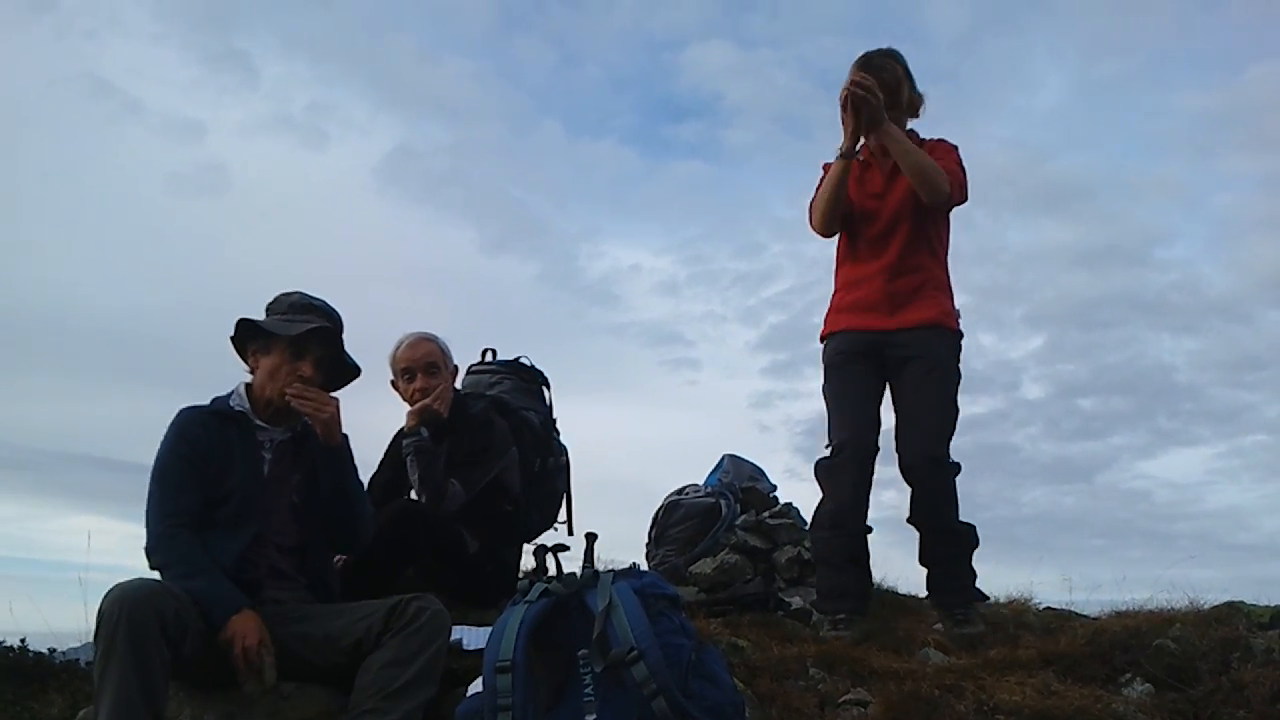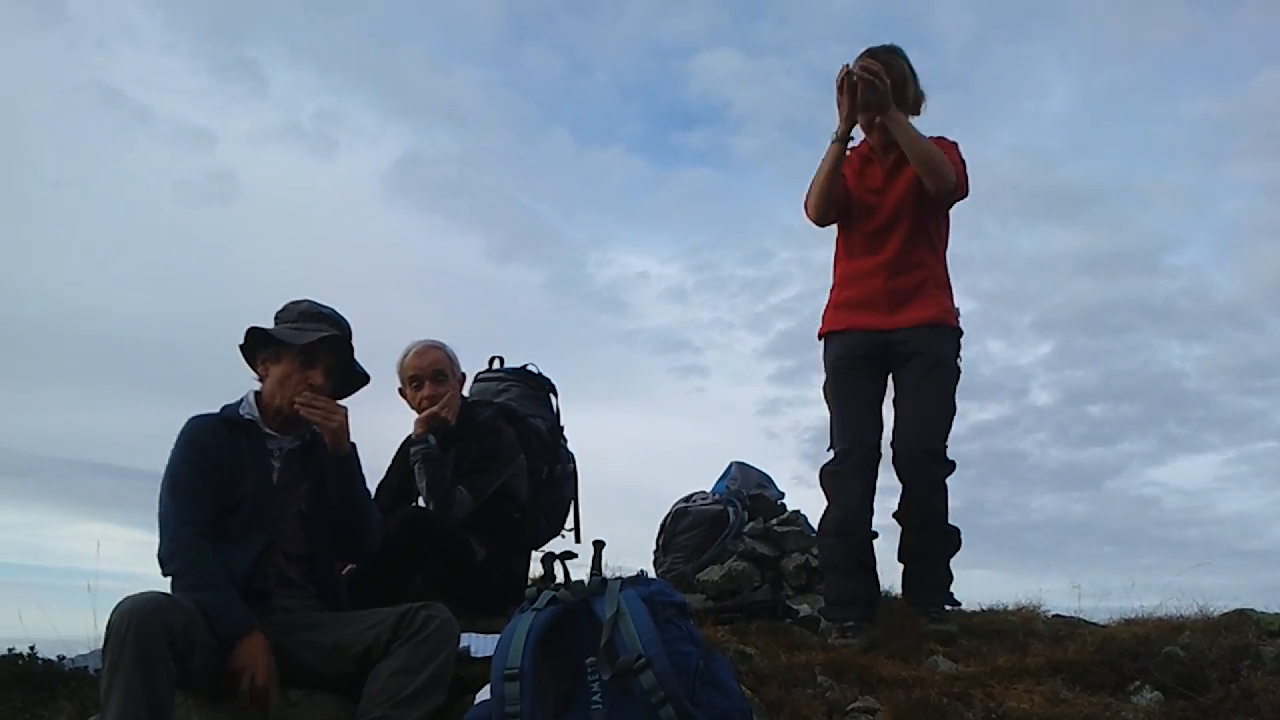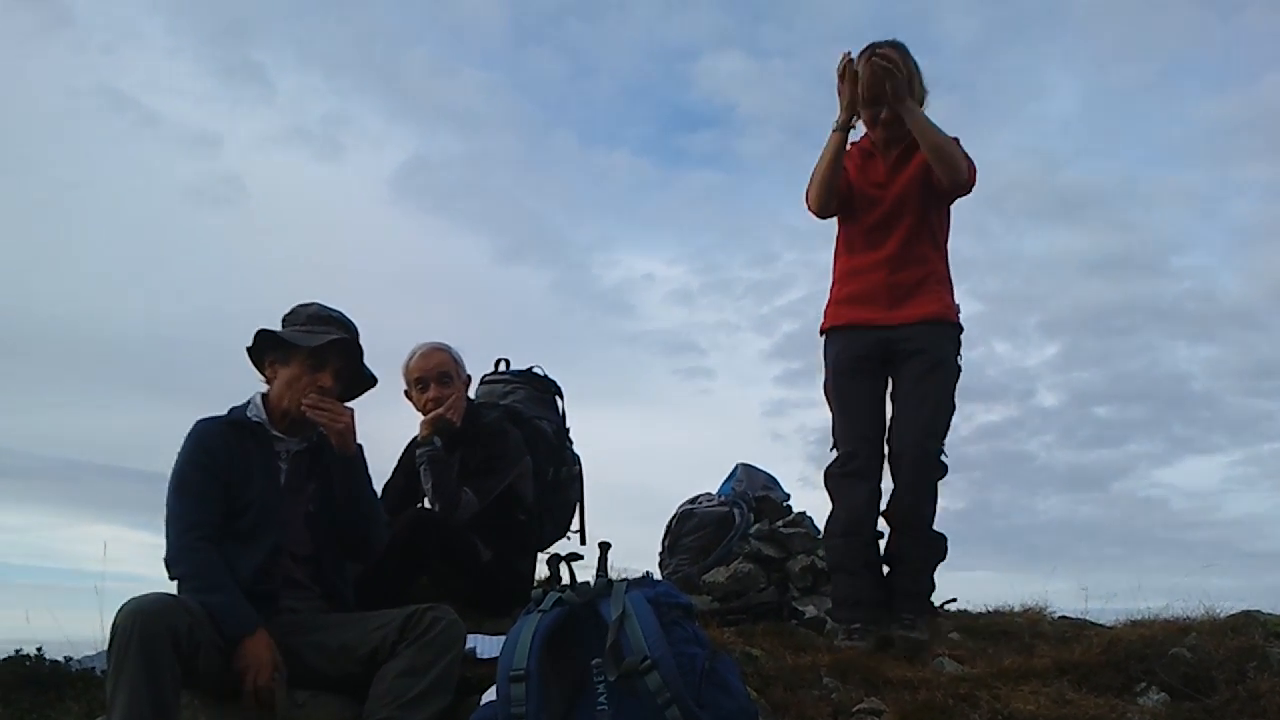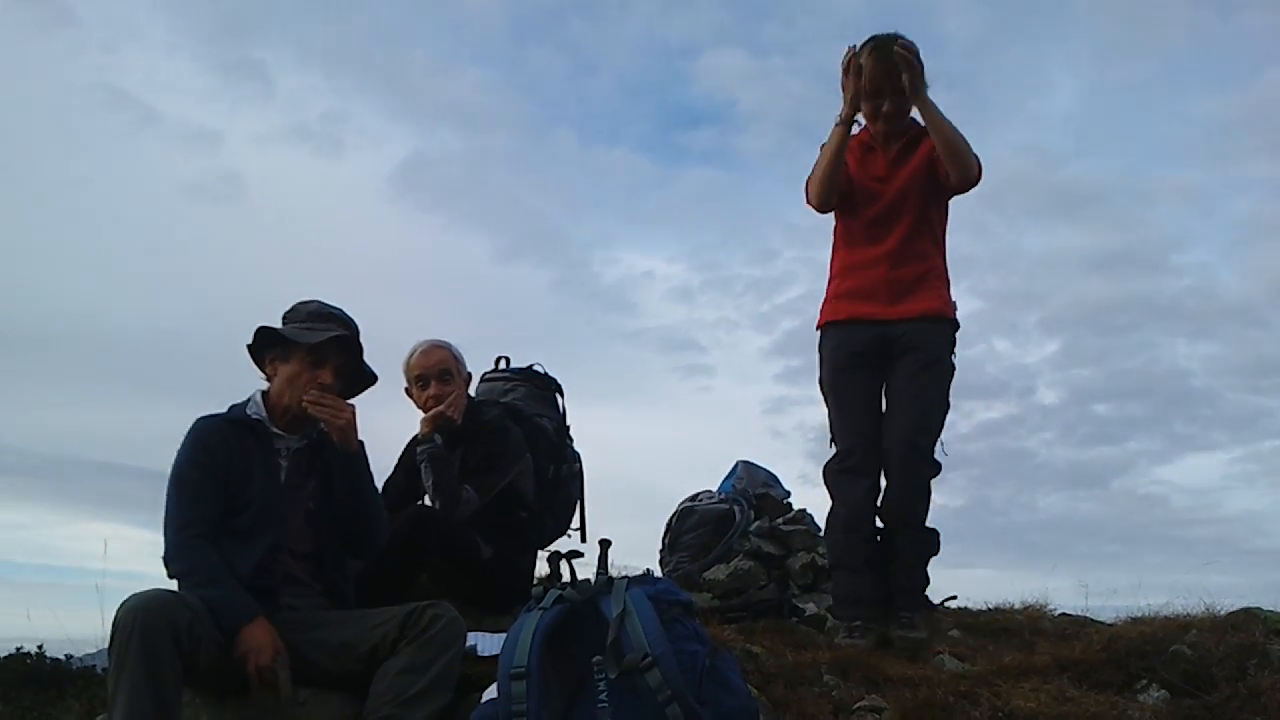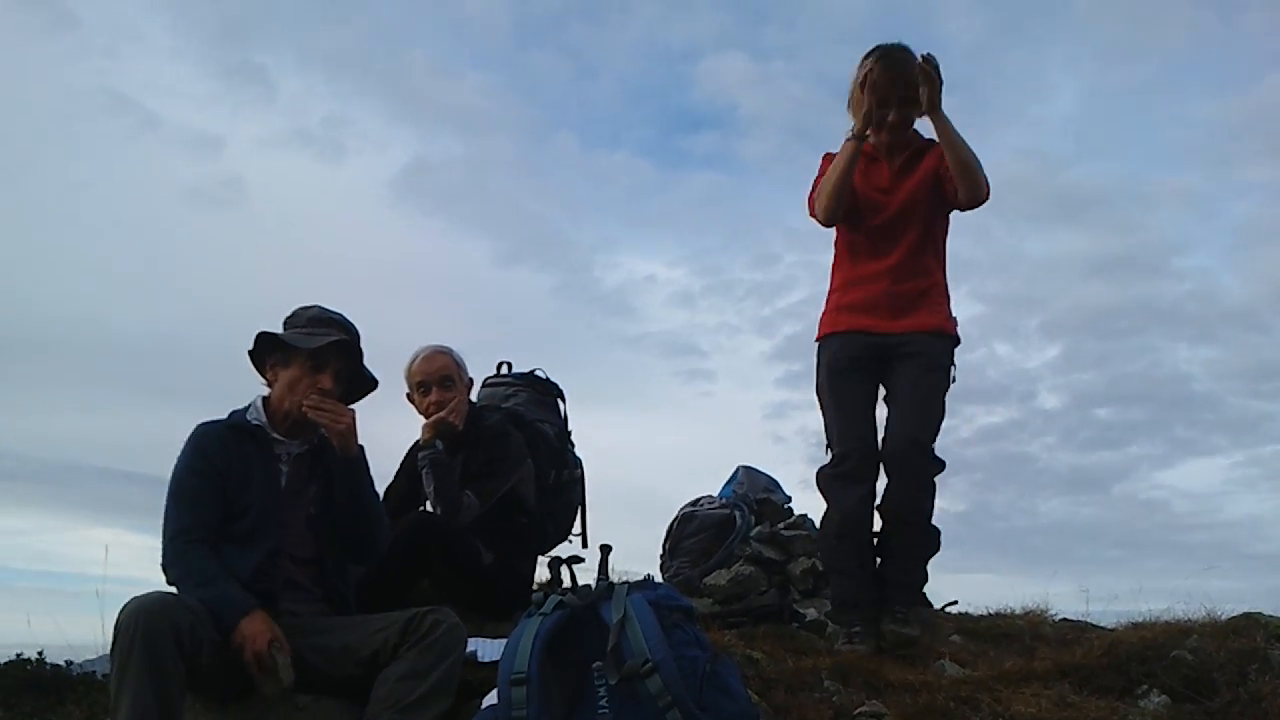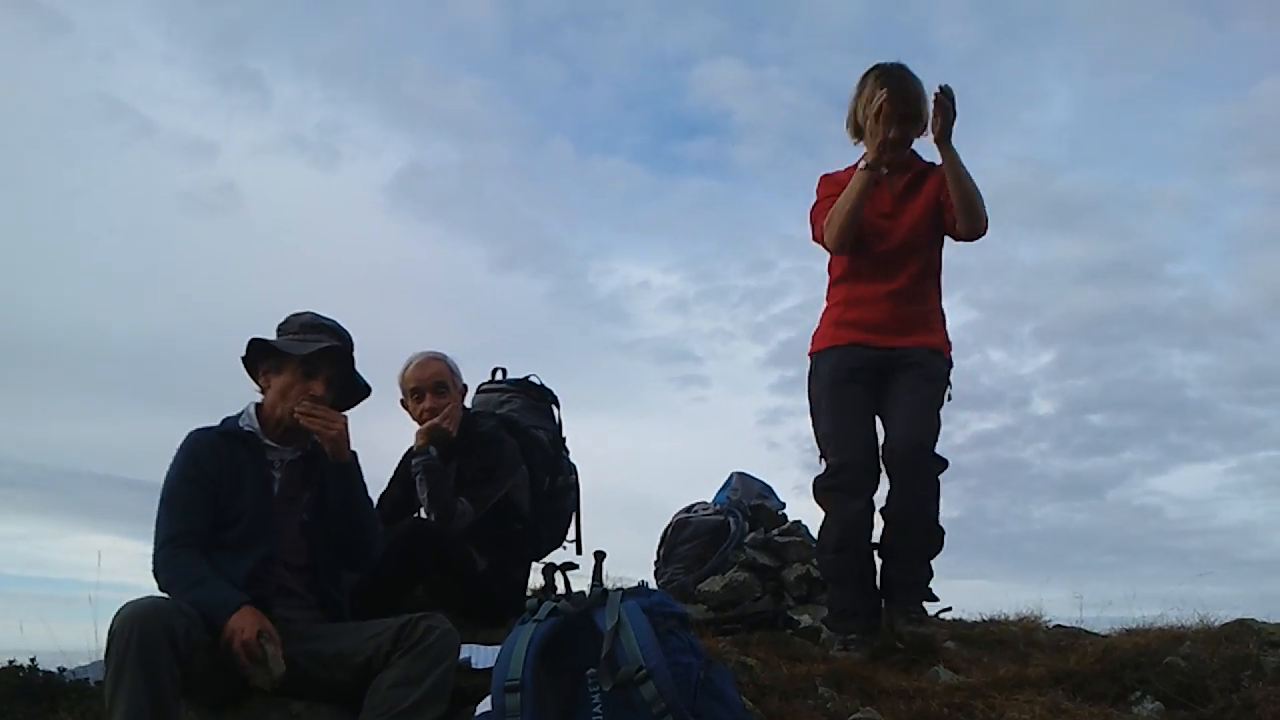
dt=0.1s
person 1, frame 1
left shoulder: (932, 156)
right shoulder: (843, 171)
left elbow: (943, 192)
right elbow: (823, 222)
left wrist: (889, 131)
right wrist: (851, 143)
left hip: (926, 330)
right hip: (852, 332)
left knee: (926, 456)
right knee: (849, 455)
left ankle: (954, 593)
right ankle: (843, 603)
person 1, frame 2
left shoulder: (934, 151)
right shoulder: (842, 166)
left elbow: (948, 186)
right elbow: (818, 211)
left wrist: (895, 118)
right wrist: (844, 128)
left hip: (926, 328)
right hip: (852, 330)
left knee: (921, 453)
right knee: (852, 459)
left ankle: (928, 592)
right ankle: (849, 609)
person 1, frame 3
left shoulder: (932, 152)
right shoulder: (843, 160)
left elbow: (962, 178)
right elbow: (818, 203)
left wrist: (911, 110)
right wrist: (843, 119)
left hip: (926, 326)
right hip: (852, 327)
left knee: (915, 456)
right knee: (857, 461)
left ankle: (908, 602)
right ankle: (858, 610)
person 1, frame 4
left shoulder: (933, 148)
right shoulder: (843, 153)
left elbow: (967, 173)
right elbow: (818, 197)
left wrist: (919, 99)
right wrist: (846, 113)
left hip: (922, 321)
right hip: (850, 322)
left knee: (908, 453)
right knee: (855, 458)
left ankle: (905, 601)
right ankle: (859, 608)
person 1, frame 5
left shoulder: (937, 161)
right shoulder: (841, 164)
left elbow: (975, 194)
right elbow: (825, 211)
left wrist: (936, 116)
right wrist: (859, 129)
left hip: (922, 333)
right hip: (849, 333)
left knee: (910, 451)
right knee: (851, 462)
left ankle: (903, 601)
right ankle: (856, 612)
person 1, frame 6
left shoulder: (936, 183)
right shoulder: (839, 184)
left elbow: (972, 226)
right elbow: (834, 237)
left wrist: (945, 145)
right wrist: (872, 158)
left hip: (918, 349)
right hip: (844, 347)
left knee: (912, 453)
right knee: (849, 472)
left ankle: (906, 598)
right ankle: (852, 620)
person 2, frame 1
left shoulder: (318, 445)
right shoulder: (198, 428)
left elbow: (353, 541)
right elbow: (169, 539)
left wrist: (333, 444)
right wrist: (232, 612)
left hip: (300, 620)
right hip: (210, 615)
left knee: (423, 615)
right knee: (135, 602)
person 2, frame 2
left shoulder: (327, 452)
right shoulder: (207, 436)
left elbow: (361, 549)
right elbow: (183, 547)
left wrist: (341, 452)
right wrist: (242, 632)
left hip: (308, 630)
right hip: (219, 627)
left knee: (432, 624)
right knee: (144, 616)
person 2, frame 3
left shoulder: (334, 455)
right shoulder: (215, 438)
left elbow: (368, 551)
right elbow: (189, 549)
left wrist: (348, 455)
right wrist: (246, 632)
left hip: (315, 631)
right hip: (227, 628)
left knee: (438, 625)
right knee: (149, 618)
person 2, frame 4
left shoulder: (334, 451)
right shoulder: (215, 436)
left elbow: (368, 547)
right elbow: (186, 546)
left wrist: (350, 451)
right wrist: (246, 622)
left hip: (315, 628)
right hip: (226, 624)
left knee: (439, 622)
right knee: (149, 613)
person 2, frame 5
left shoulder: (335, 458)
right shoulder: (216, 442)
left elbow: (370, 552)
right elbow: (183, 551)
left wrist: (349, 455)
right wrist: (243, 615)
left hip: (317, 633)
right hip: (228, 629)
left knee: (440, 628)
right knee: (151, 617)
person 2, frame 6
left shoulder: (328, 463)
right shoulder: (208, 448)
left elbow: (363, 559)
right elbow: (174, 556)
left wrist: (342, 461)
right wrist: (233, 610)
left hip: (310, 640)
right hip: (221, 633)
left knee: (434, 634)
right knee: (145, 621)
person 3, frame 1
left shoulder: (483, 424)
right shoulder: (411, 435)
left elbow: (438, 504)
right elbow: (372, 508)
left wrist: (417, 435)
left hip: (485, 570)
right hip: (436, 563)
left knee: (406, 515)
person 3, frame 2
left shoulder: (491, 432)
right shoulder: (418, 443)
left elbow: (446, 511)
right elbow: (379, 516)
left wrist: (425, 442)
left hip: (493, 578)
right hip: (443, 570)
left knee: (414, 522)
person 3, frame 3
left shoulder: (497, 433)
right shoulder: (424, 444)
left elbow: (452, 513)
right elbow: (386, 516)
left wrist: (429, 444)
left hip: (499, 579)
right hip: (451, 572)
left knee: (420, 523)
person 3, frame 4
left shoulder: (497, 431)
right shoulder: (425, 442)
left elbow: (453, 510)
right elbow: (386, 513)
left wrist: (430, 441)
left hip: (499, 577)
right hip: (451, 569)
left knee: (420, 520)
person 3, frame 5
left shoulder: (498, 436)
right shoulder: (427, 447)
left elbow: (453, 516)
right elbow: (388, 519)
left wrist: (432, 448)
left hip: (500, 582)
right hip: (453, 575)
left knee: (422, 527)
person 3, frame 6
left shoulder: (493, 443)
right shoulder: (421, 453)
left elbow: (448, 522)
right elbow: (382, 526)
left wrist: (425, 454)
left hip: (494, 588)
right hip: (446, 582)
left knee: (416, 534)
